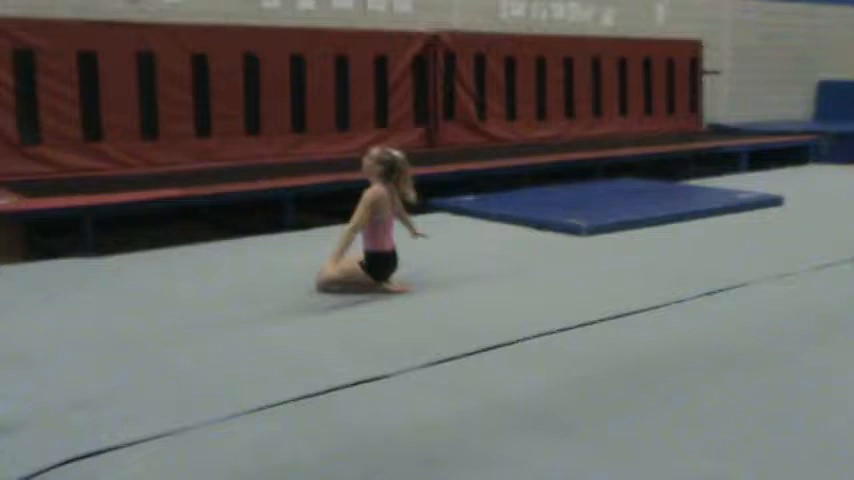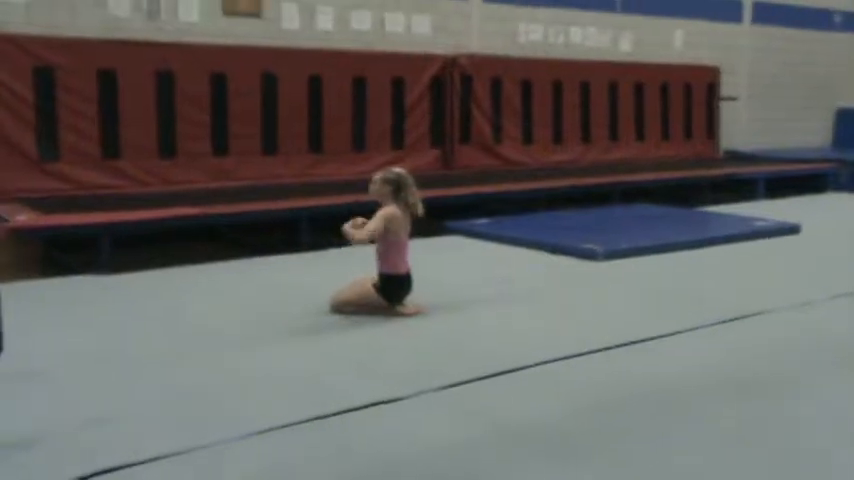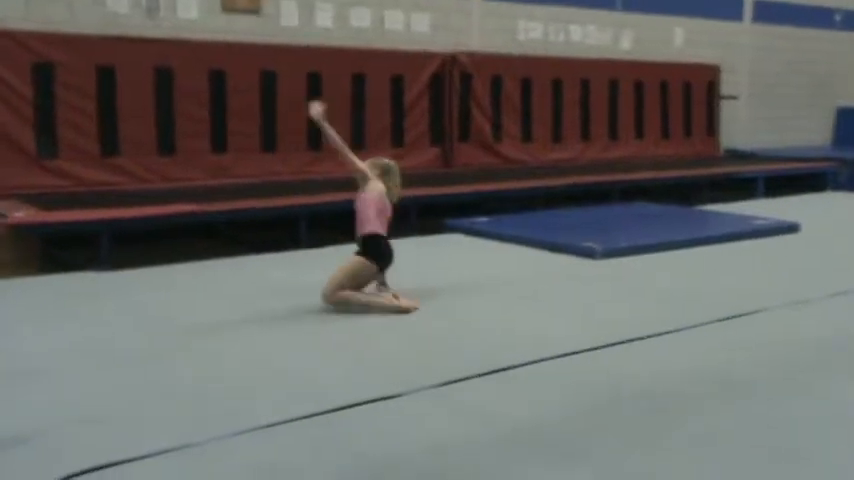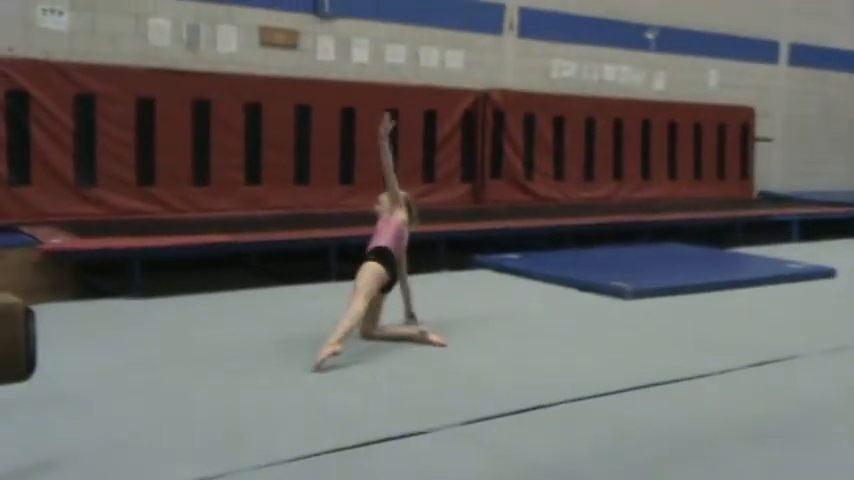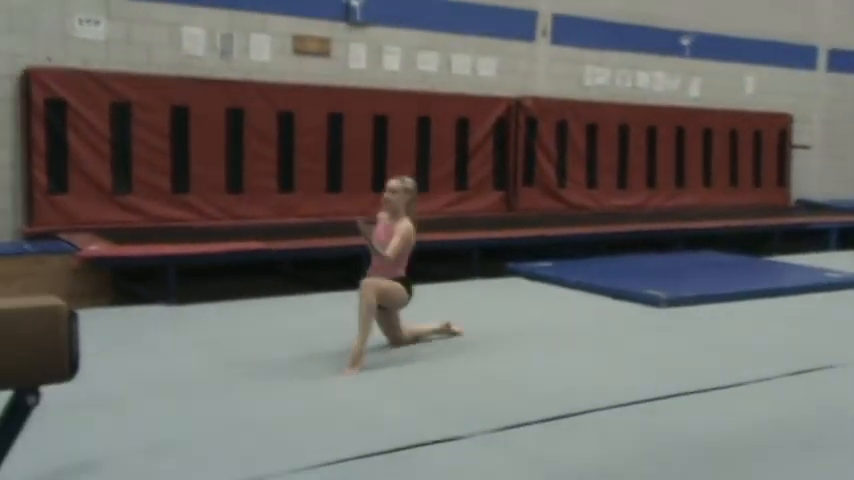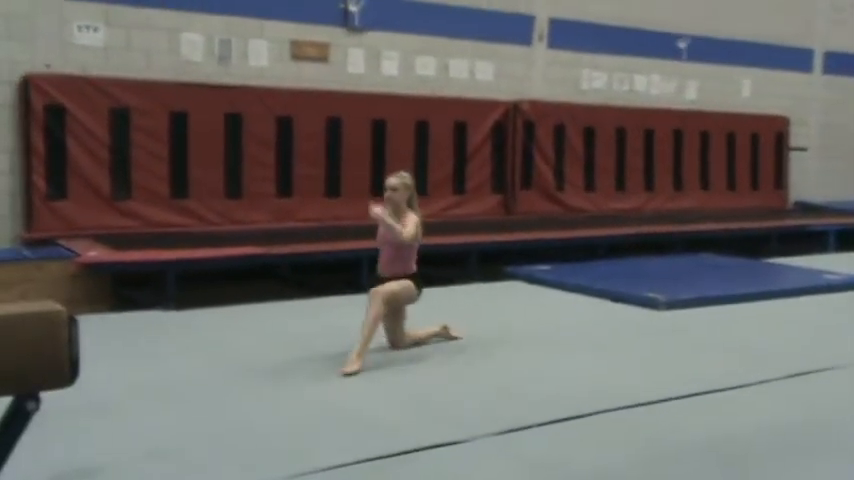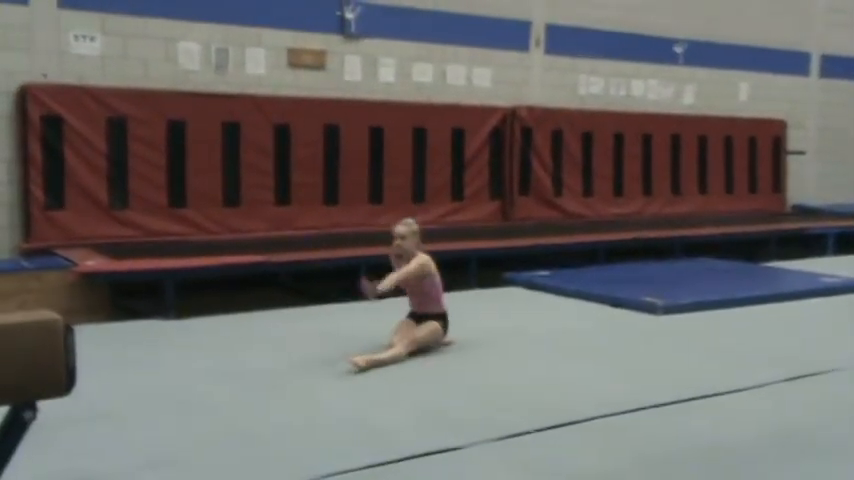
dt=0.5s
person 1, frame 1
left shoulder: (373, 194)
right shoulder: (389, 190)
left elbow: (353, 228)
right elbow: (400, 213)
left wrist: (332, 262)
right wrist: (413, 230)
left hip: (379, 261)
right hip: (387, 257)
left knee: (323, 281)
left ankle: (380, 286)
right ankle: (379, 281)
person 1, frame 2
left shoulder: (387, 213)
right shoulder: (399, 211)
left elbow: (360, 238)
left wrist: (347, 228)
right wrist: (365, 225)
left hip: (393, 283)
right hip: (399, 279)
left knee: (337, 302)
right knee: (349, 290)
left ankle: (394, 307)
right ankle: (392, 302)
person 1, frame 3
left shoulder: (372, 179)
right shoulder: (382, 197)
left elbow: (344, 151)
left wrist: (321, 121)
right wrist: (380, 280)
left hip: (372, 246)
right hip: (382, 250)
left knee: (330, 296)
right knee: (346, 289)
left ankle: (389, 302)
right ankle: (386, 296)
person 1, frame 4
left shoulder: (397, 209)
right shoulder: (399, 234)
left elbow: (390, 175)
right elbow: (402, 275)
left wrist: (383, 137)
right wrist: (409, 312)
left hip: (379, 259)
right hip: (388, 266)
left knee: (359, 301)
right knee: (368, 330)
left ankle: (334, 342)
right ankle: (418, 333)
person 1, frame 5
left shoulder: (405, 227)
right shoulder: (381, 217)
left elbow: (388, 257)
left wrist: (368, 236)
left hip: (398, 288)
right hip: (380, 291)
left knee: (367, 285)
right knee: (397, 338)
left ankle: (358, 353)
right ankle: (440, 328)
person 1, frame 6
left shoulder: (412, 220)
right shoulder: (385, 213)
left elbow: (405, 238)
left wrist: (384, 218)
left hip: (408, 282)
right hip: (386, 280)
left knee: (377, 293)
right knee: (398, 342)
left ankle: (358, 354)
right ankle: (439, 332)
person 1, frame 7
left shoulder: (422, 261)
right shoulder: (397, 260)
left elbow: (400, 275)
left wrist: (379, 288)
left hip: (436, 319)
right hip: (415, 315)
left knee: (408, 343)
right knee: (396, 342)
right ankle: (428, 341)
